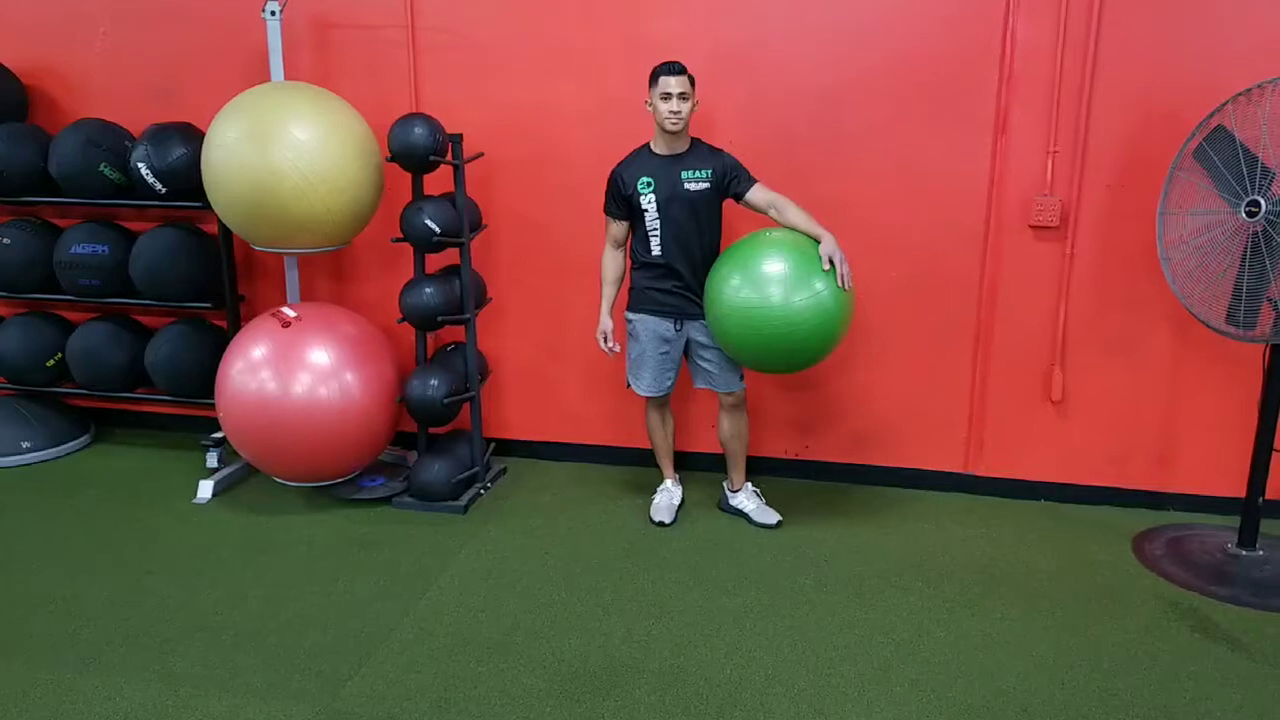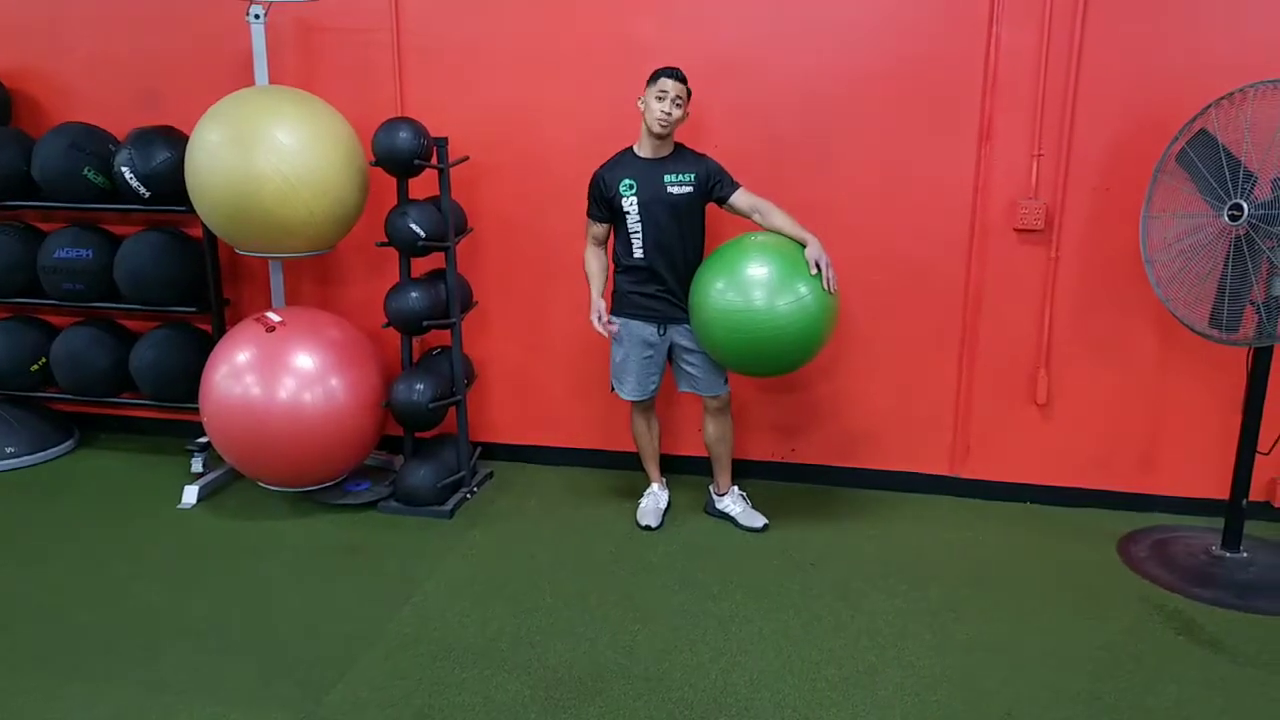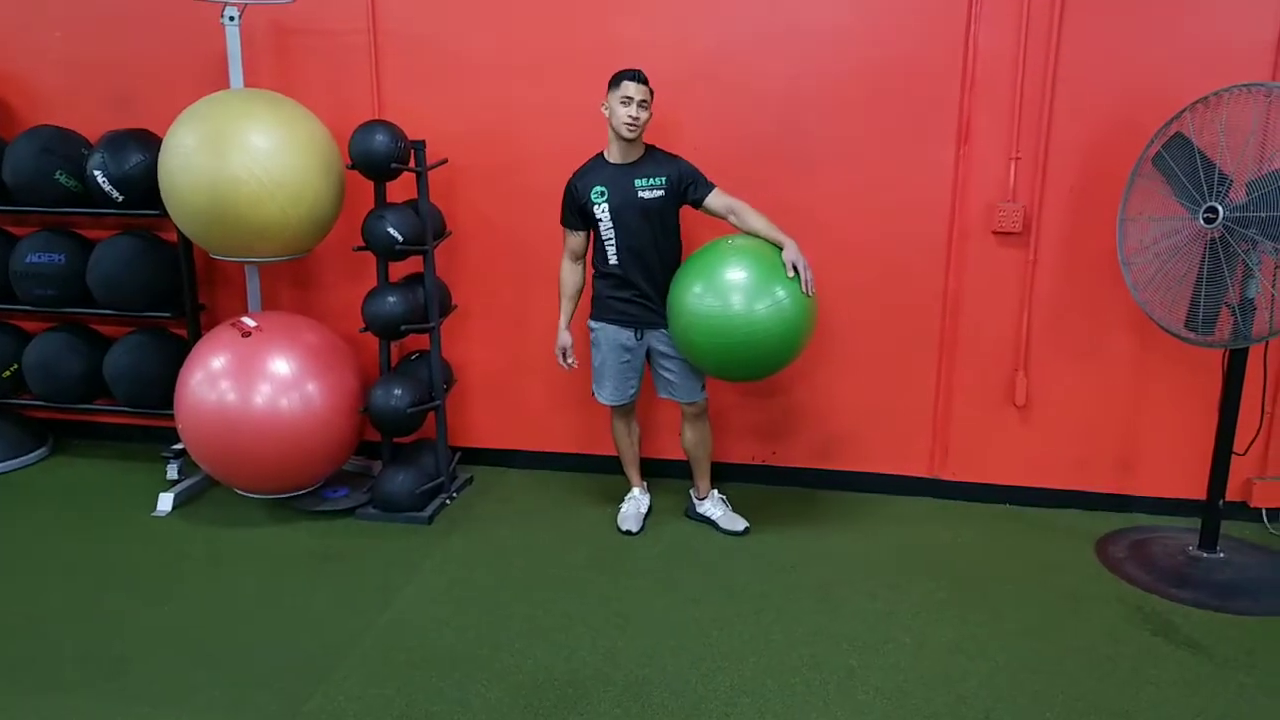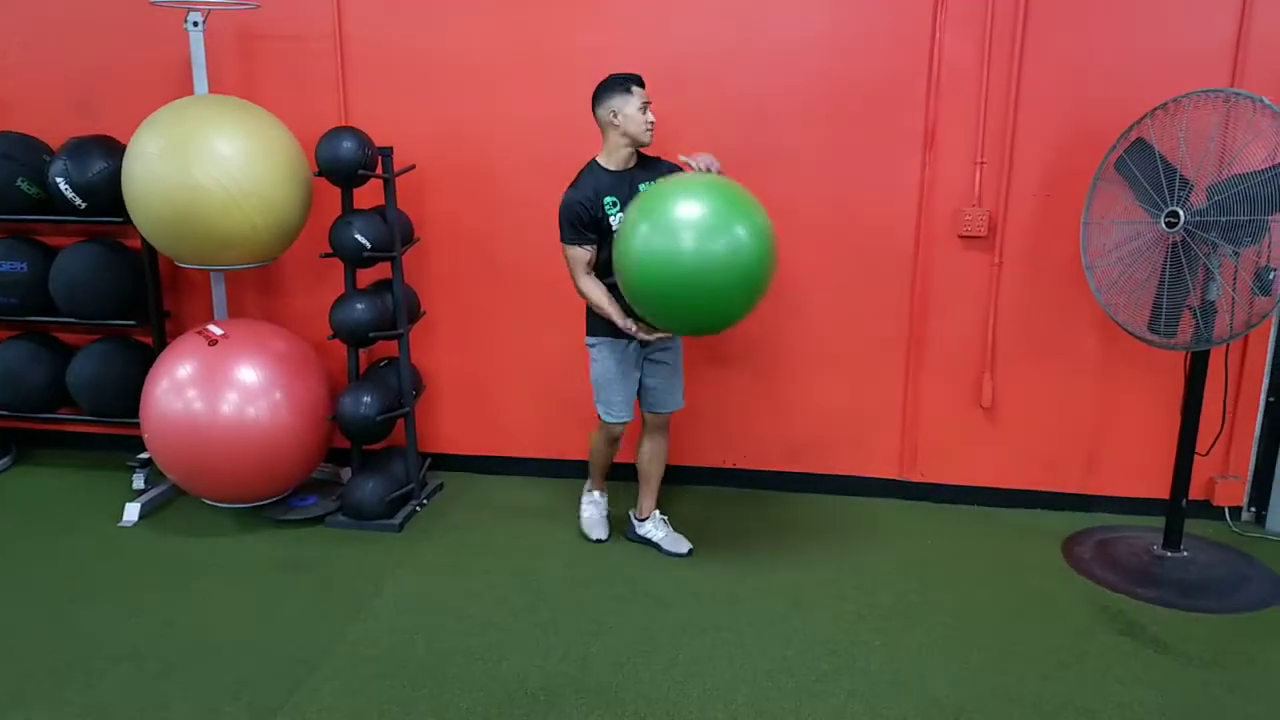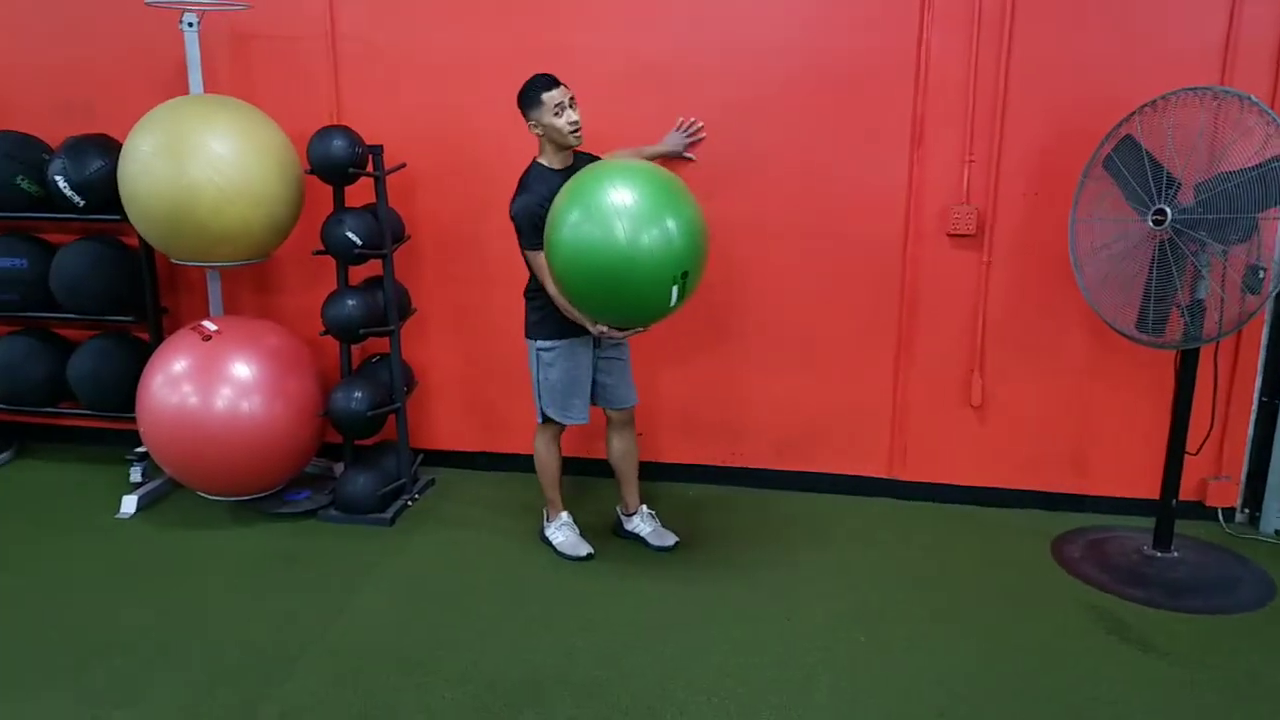
dt=1s
person 1, frame 1
left shoulder: (717, 163)
right shoulder: (627, 173)
left elbow: (772, 204)
right elbow: (615, 247)
left wrist: (824, 237)
right wrist: (605, 312)
left hip: (709, 305)
right hip: (651, 310)
left knee: (733, 396)
right knee: (656, 398)
left ankle: (737, 490)
right ankle: (669, 484)
person 1, frame 2
left shoulder: (699, 168)
right shoulder: (610, 175)
left elbow: (755, 207)
right elbow: (594, 243)
left wrist: (809, 240)
right wrist: (596, 296)
left hip: (692, 309)
right hip: (634, 313)
left knee: (717, 400)
right knee: (641, 402)
left ankle: (724, 494)
right ankle: (655, 488)
person 1, frame 3
left shoulder: (672, 170)
right shoulder: (583, 183)
left elbow: (731, 209)
right elbow: (573, 259)
left wrist: (786, 243)
right wrist: (564, 324)
left hip: (671, 314)
right hip: (612, 320)
left knee: (694, 406)
right knee: (621, 407)
left ankle: (704, 498)
right ankle: (636, 492)
person 1, frame 4
left shoulder: (660, 172)
right shoulder: (582, 195)
right elbow: (582, 276)
left wrist: (710, 177)
right wrist: (625, 322)
right hip: (612, 330)
left knee: (658, 421)
right knee: (613, 424)
left ankle: (646, 518)
right ankle: (595, 491)
person 1, frame 5
left shoulder: (585, 164)
right shoulder: (530, 200)
left elbow: (612, 161)
right elbow: (550, 282)
left wrist: (662, 148)
right wrist: (591, 325)
left hip: (604, 316)
right hip: (556, 329)
left knee: (622, 414)
right knee: (553, 424)
left ankle: (633, 514)
right ankle: (555, 519)
